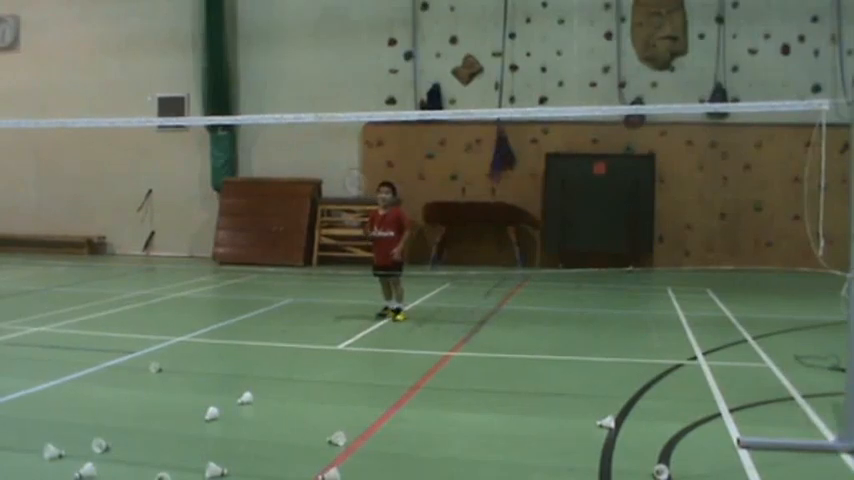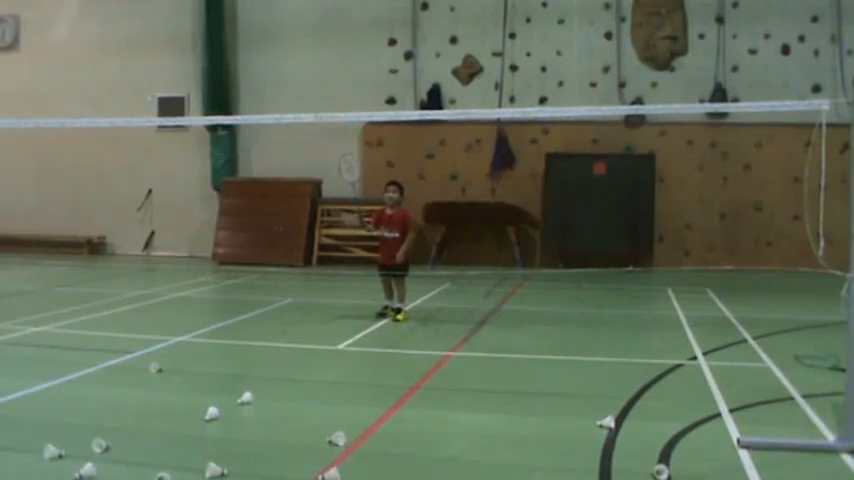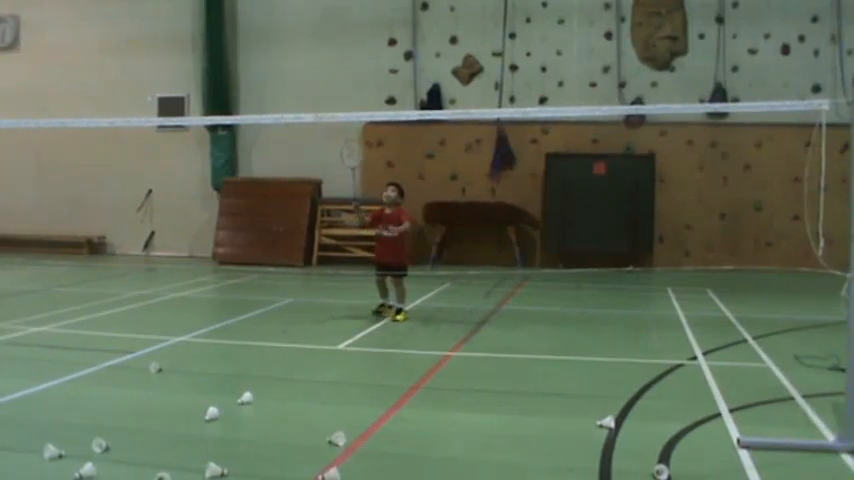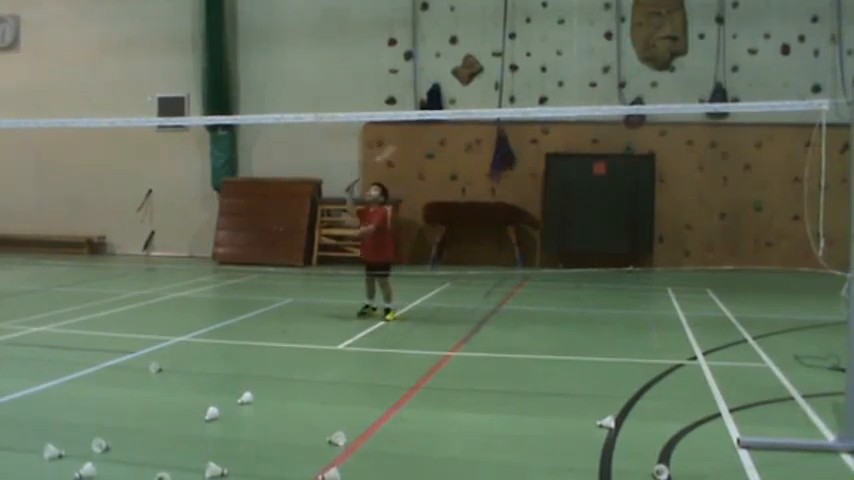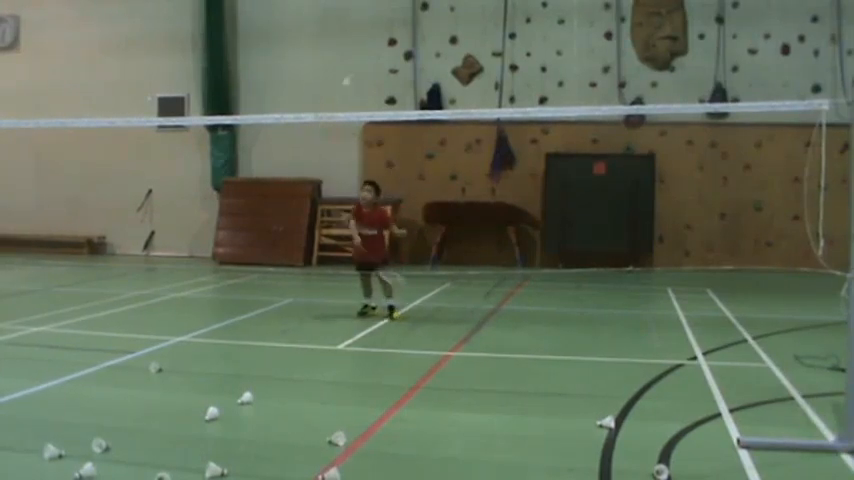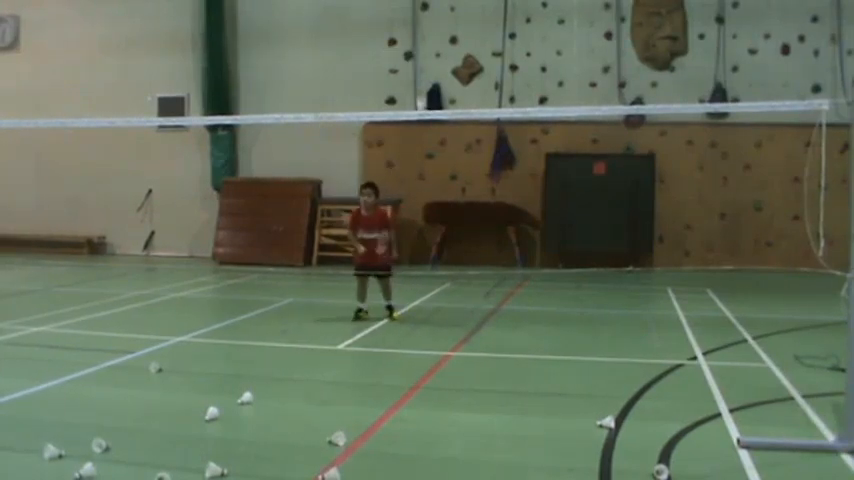
dt=0.5s
person 1, frame 1
left shoulder: (398, 213)
right shoulder: (374, 215)
left elbow: (406, 231)
right elbow: (370, 233)
left wrist: (399, 248)
right wrist: (368, 233)
left hip: (393, 255)
right hip: (379, 255)
left knee: (395, 281)
right knee: (383, 281)
left ankle: (399, 308)
right ankle: (389, 306)
person 1, frame 2
left shoulder: (405, 214)
right shoulder: (380, 213)
left elbow: (411, 233)
right elbow: (372, 228)
left wrist: (403, 251)
right wrist: (366, 226)
left hip: (399, 256)
right hip: (384, 255)
left knee: (399, 281)
right knee: (385, 280)
left ankle: (400, 309)
right ankle: (390, 306)
person 1, frame 3
left shoulder: (401, 212)
right shoulder: (380, 213)
left elbow: (407, 226)
right elbow: (366, 222)
left wrist: (397, 229)
right wrist: (359, 212)
left hip: (398, 256)
right hip: (382, 255)
left knee: (397, 281)
right knee: (379, 280)
left ankle: (400, 308)
right ankle: (386, 304)
person 1, frame 4
left shoulder: (382, 212)
right shoulder: (366, 211)
left elbow: (372, 227)
right elbow: (353, 213)
left wrist: (358, 232)
right wrist: (350, 197)
left hip: (382, 254)
right hip: (369, 254)
left knee: (383, 280)
right knee: (369, 279)
left ankle: (389, 308)
right ankle: (370, 305)
person 1, frame 5
left shoulder: (380, 212)
right shoulder: (357, 209)
left elbow: (390, 226)
right elbow: (352, 224)
left wrist: (398, 232)
right wrist: (356, 237)
left hip: (378, 252)
right hip: (362, 252)
left knee: (384, 278)
right knee: (364, 278)
left ankle: (391, 306)
right ankle: (369, 305)
person 1, frame 6
left shoulder: (381, 214)
right shoulder: (356, 215)
left elbow: (390, 232)
right elbow: (351, 233)
left wrist: (393, 249)
right wrist: (358, 246)
left hip: (380, 255)
right hip: (362, 256)
left knee: (385, 282)
right knee: (361, 282)
left ankle: (389, 306)
right ankle: (362, 309)
